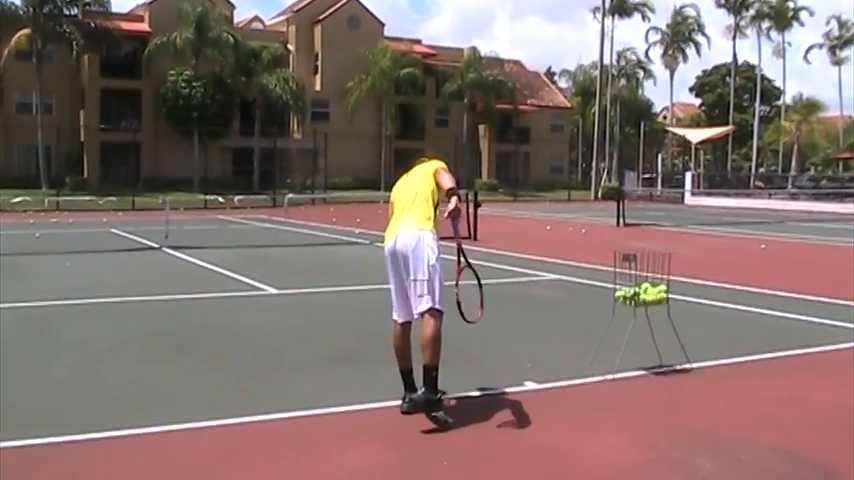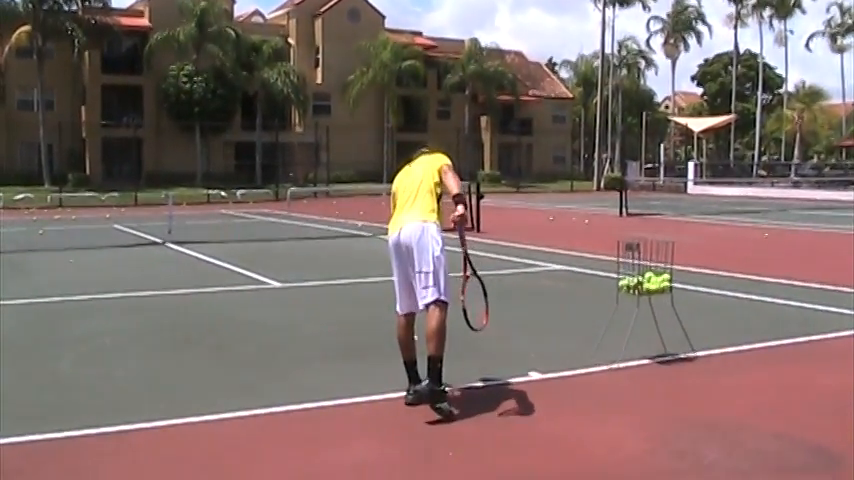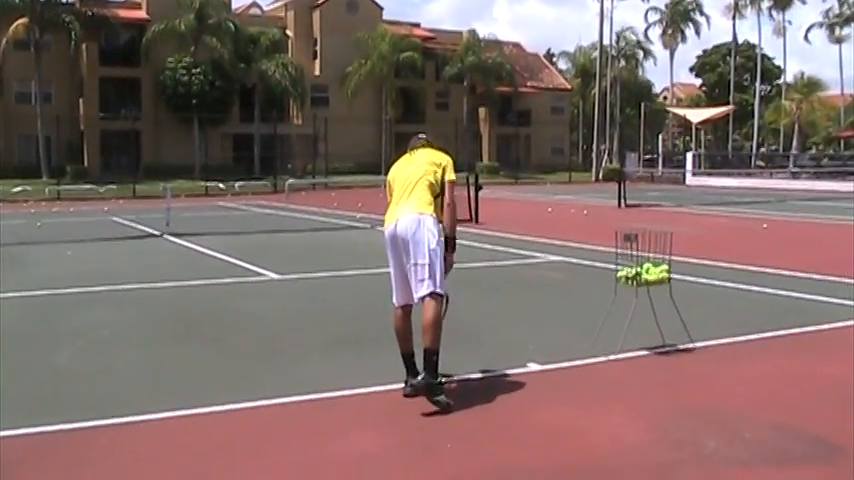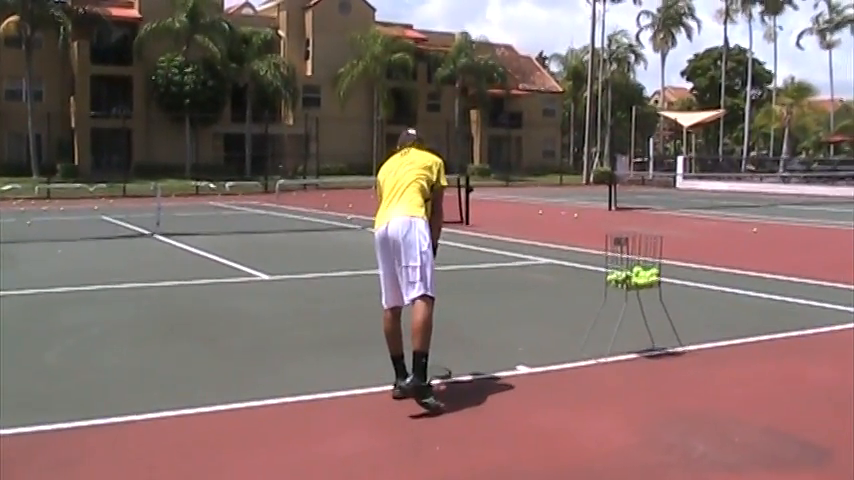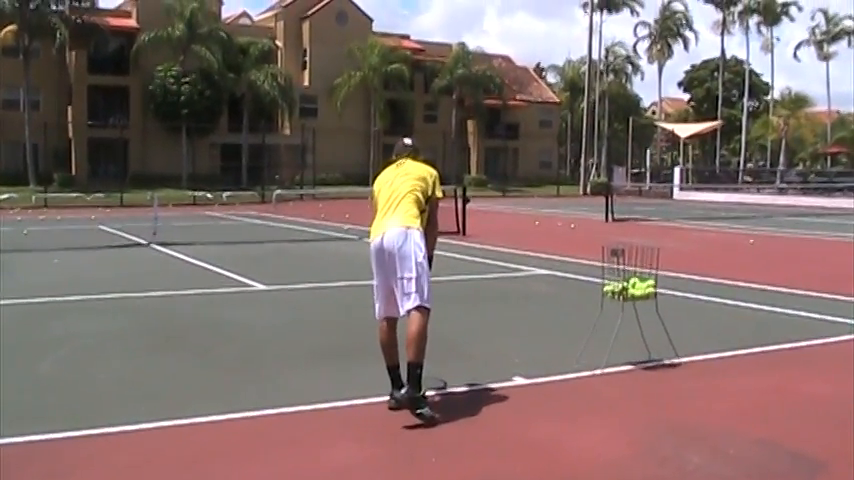
dt=0.4s
person 1, frame 1
left shoulder: (399, 184)
right shoulder: (433, 166)
right elbow: (443, 175)
right wrist: (454, 196)
left hip: (392, 240)
right hip: (418, 236)
left knee: (401, 319)
right knee: (432, 312)
left ankle: (409, 393)
right ankle: (429, 392)
person 1, frame 2
left shoulder: (401, 175)
right shoulder: (437, 159)
right elbow: (449, 174)
right wrist: (460, 202)
left hip: (396, 232)
right hip: (422, 228)
left knee: (405, 310)
right knee: (436, 302)
left ankle: (414, 384)
right ankle: (433, 384)
person 1, frame 3
left shoulder: (397, 166)
right shoulder: (440, 157)
right elbow: (447, 203)
right wrist: (450, 242)
left hip: (392, 224)
right hip: (419, 220)
left knee: (402, 303)
right knee: (432, 296)
left ankle: (411, 376)
right ankle: (429, 377)
person 1, frame 4
left shoulder: (386, 166)
right shoulder: (433, 160)
right elbow: (436, 211)
right wrist: (433, 246)
left hip: (382, 225)
right hip: (410, 223)
left knee: (391, 305)
right knee: (422, 298)
left ankle: (401, 378)
right ankle: (418, 379)
person 1, frame 5
left shoulder: (382, 177)
right shoulder: (428, 172)
right elbow: (431, 223)
right wrist: (428, 258)
left hip: (377, 237)
right hip: (405, 234)
left knee: (387, 315)
right knee: (418, 309)
left ankle: (397, 389)
right ankle: (413, 390)
